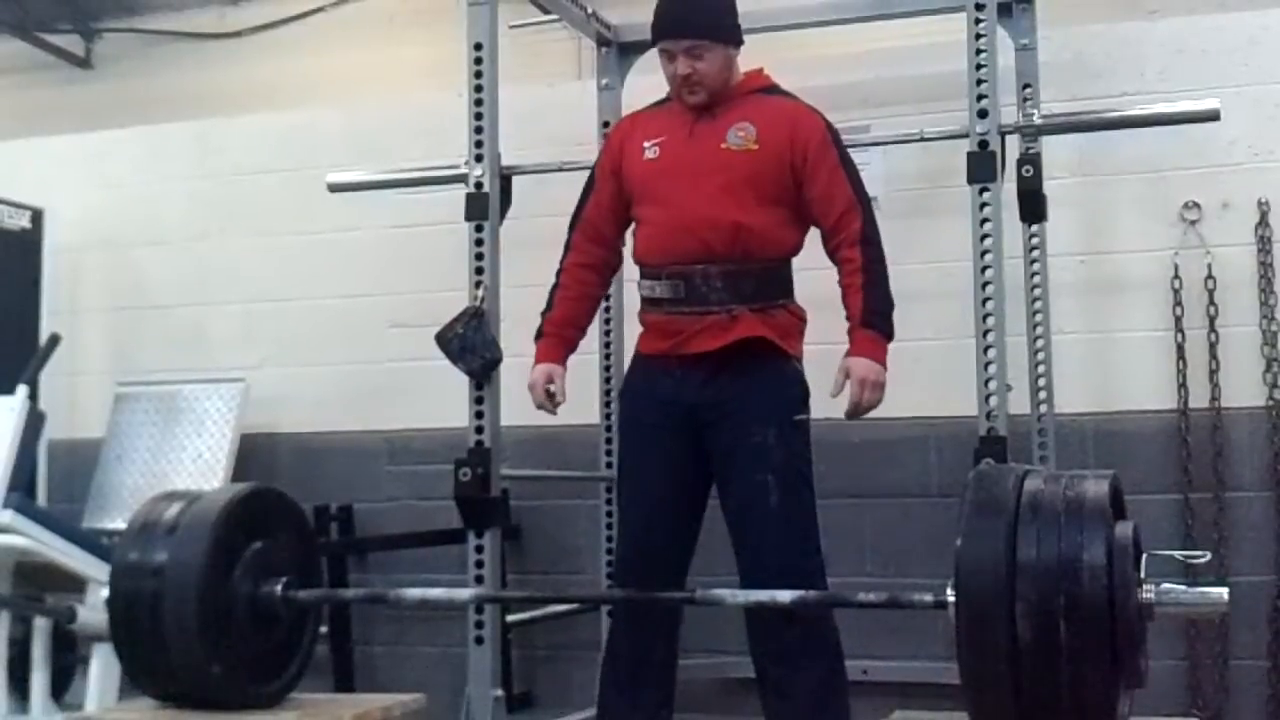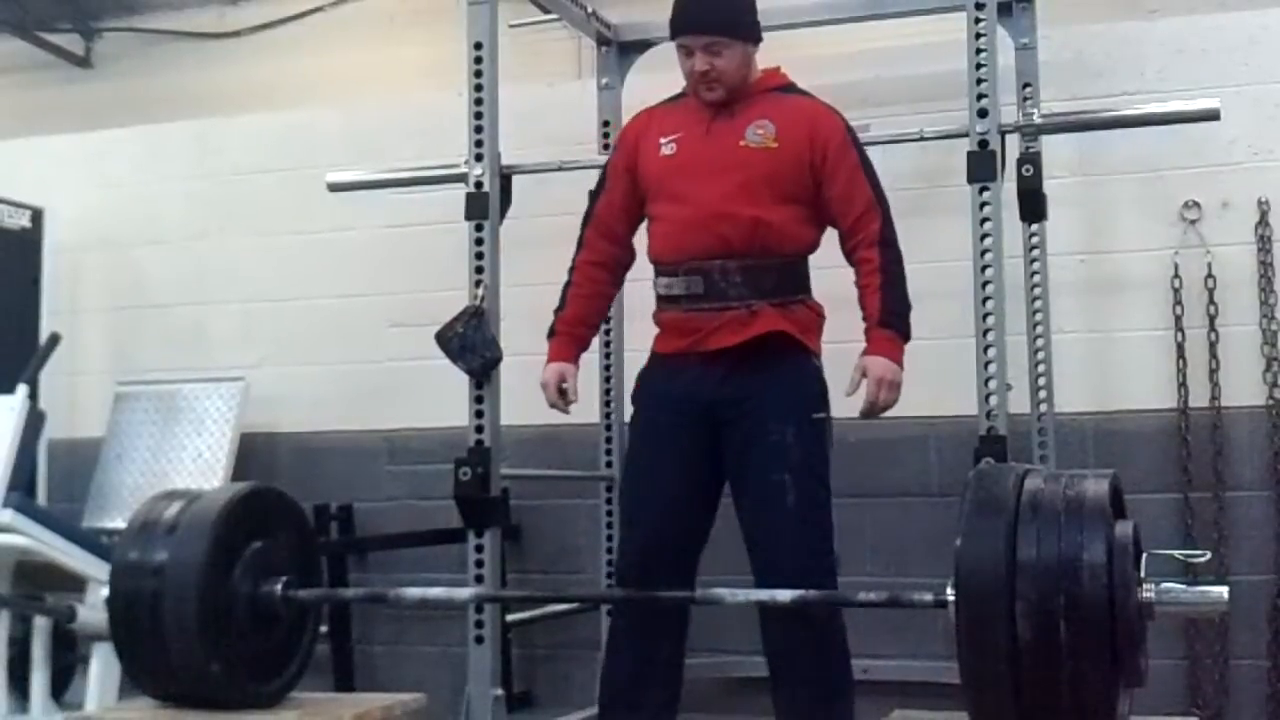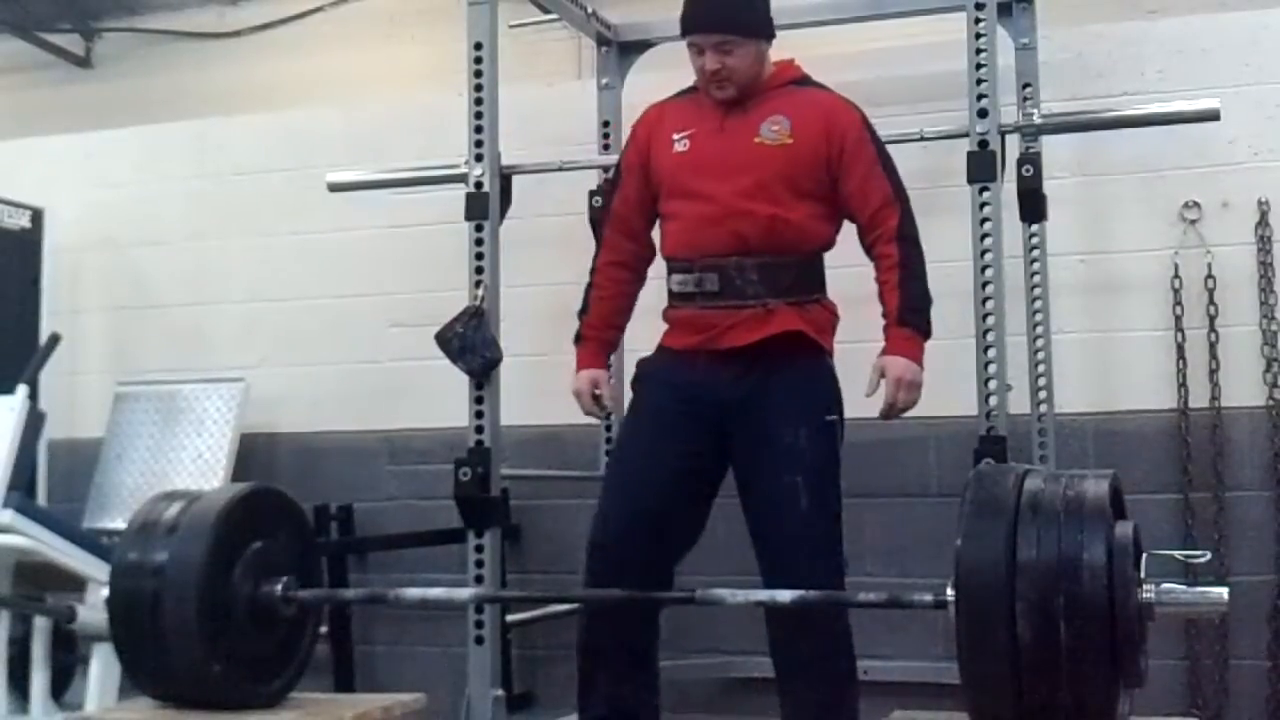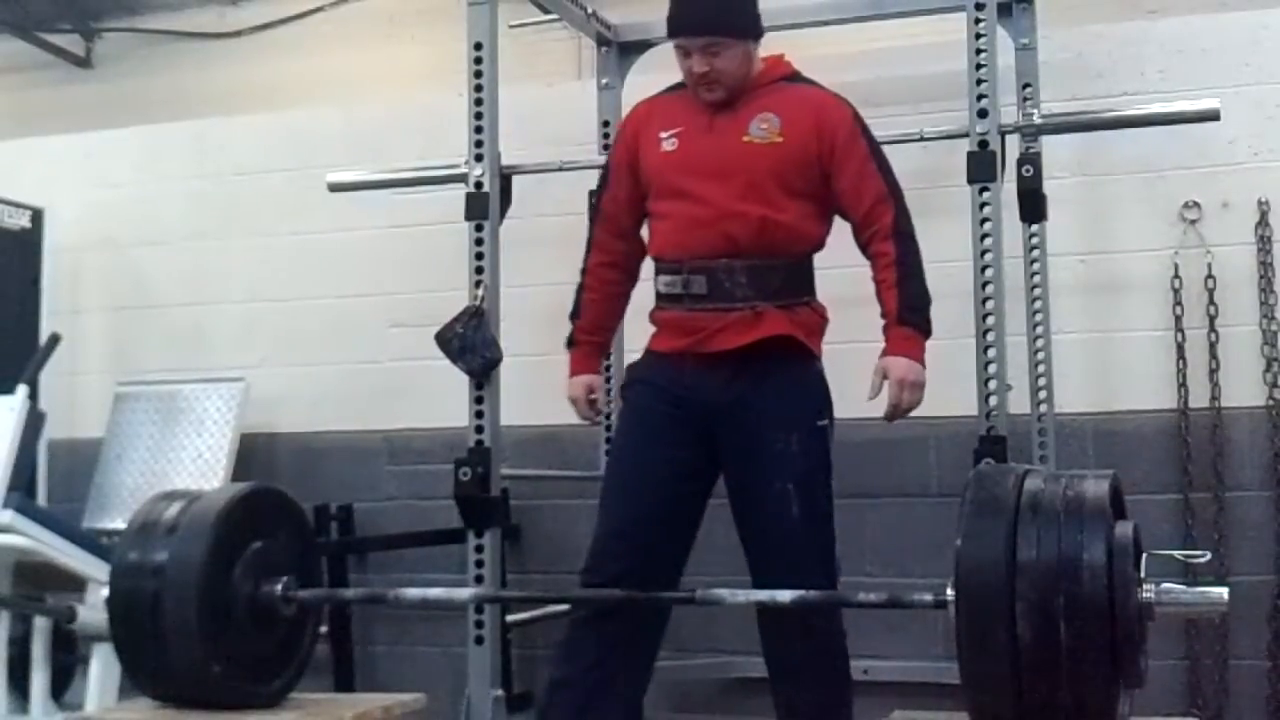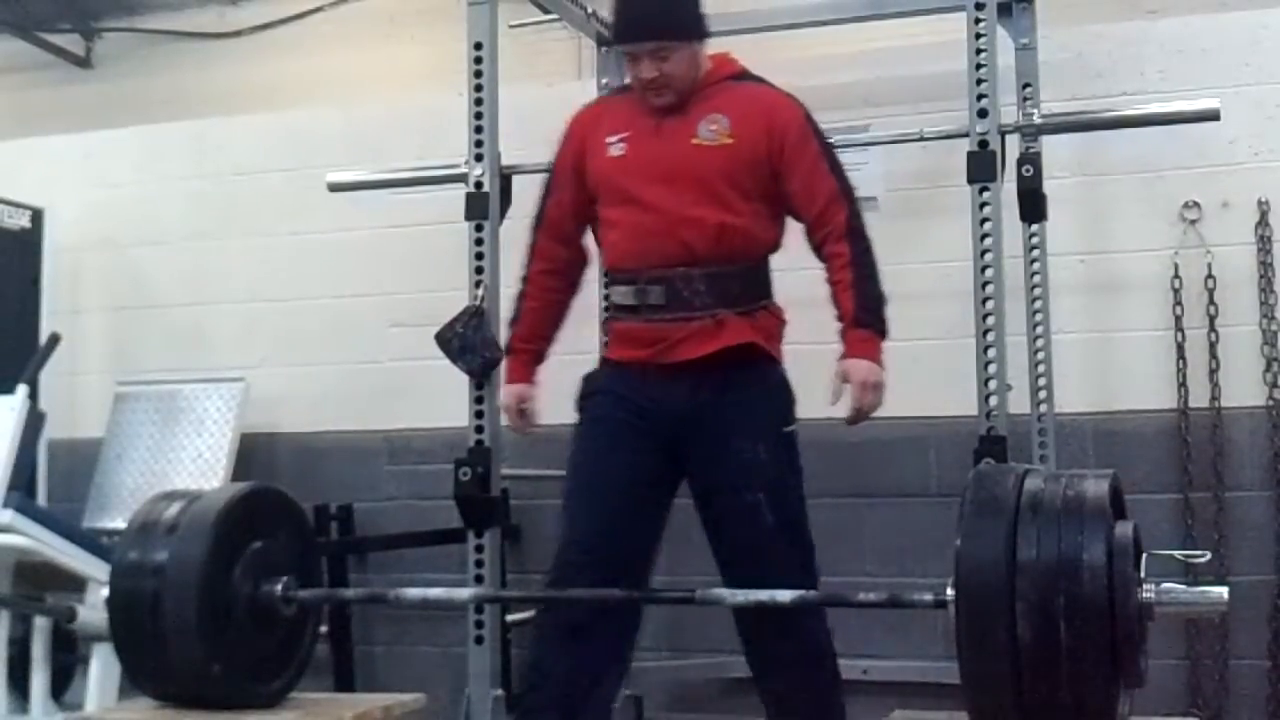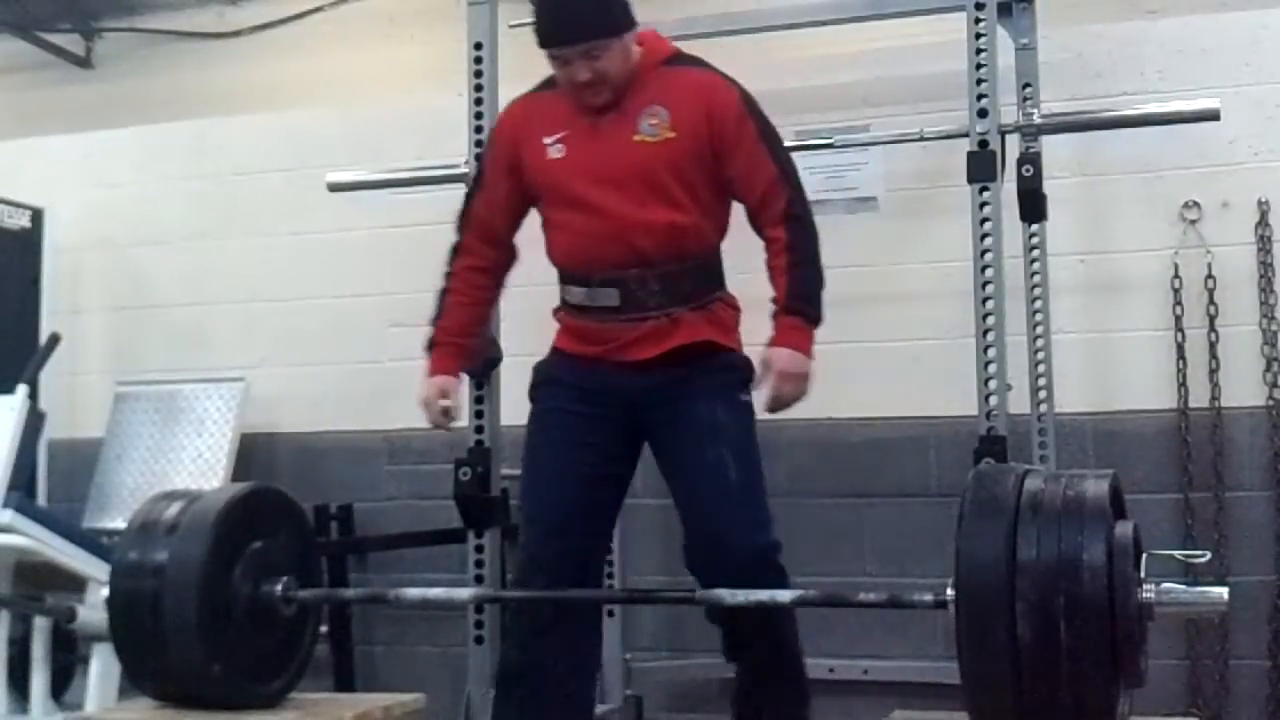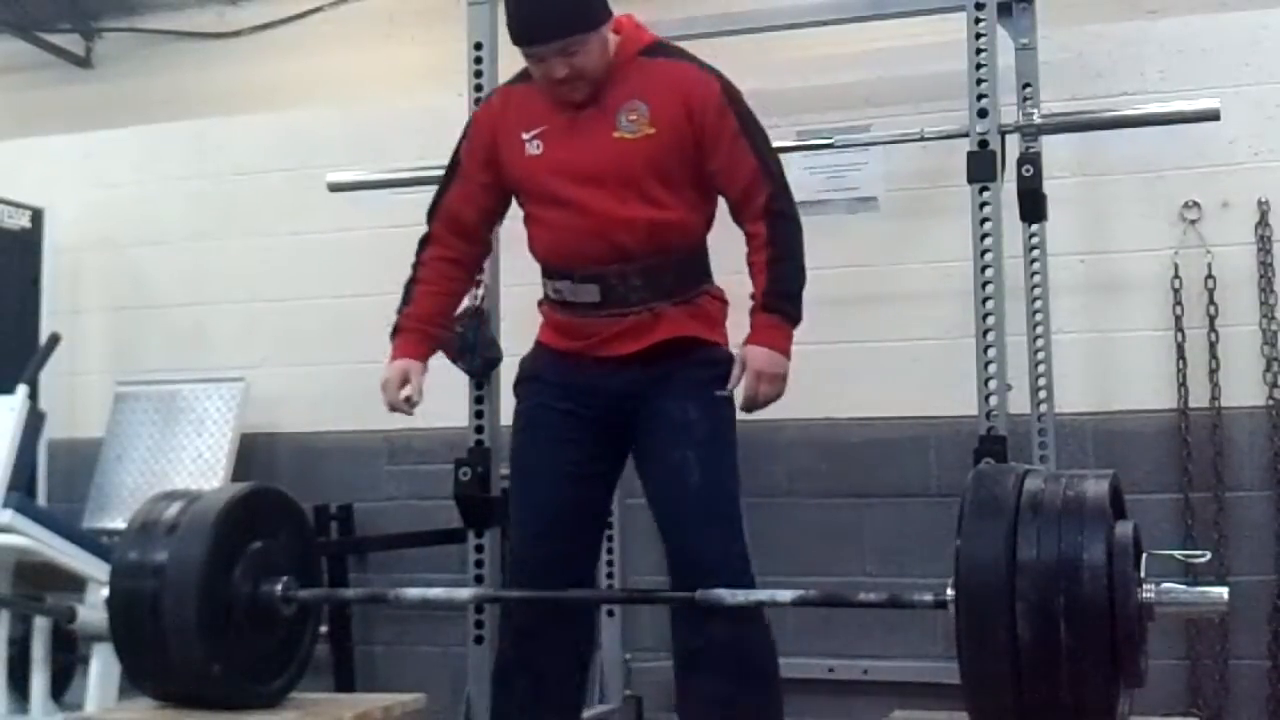
dt=0.2s
person 1, frame 1
left shoulder: (791, 124)
right shoulder: (631, 137)
left elbow: (853, 234)
right elbow: (588, 249)
left wrist: (869, 341)
right wrist: (552, 346)
left hip: (756, 372)
right hip: (658, 377)
left knee: (782, 570)
right knee: (643, 571)
person 1, frame 2
left shoulder: (808, 123)
right shoulder: (646, 132)
left elbow: (869, 234)
right elbow: (601, 247)
left wrist: (886, 340)
right wrist: (564, 346)
left hip: (774, 371)
right hip: (674, 374)
left knee: (794, 572)
right knee: (647, 569)
person 1, frame 3
left shoulder: (825, 117)
right shoulder: (659, 126)
left elbow: (889, 229)
right elbow: (621, 246)
left wrist: (905, 339)
right wrist: (592, 349)
left hip: (786, 370)
right hip: (680, 371)
left knee: (802, 575)
right knee: (620, 553)
person 1, frame 4
left shoulder: (816, 114)
right shoulder: (646, 124)
left elbow: (885, 227)
right elbow: (611, 246)
left wrist: (904, 339)
right wrist: (585, 354)
left hip: (775, 372)
right hip: (668, 374)
left knee: (794, 580)
right knee: (620, 570)
person 1, frame 5
left shoulder: (765, 113)
right shoulder: (593, 129)
left elbow: (836, 227)
right elbow: (553, 253)
left wrist: (862, 341)
right wrist: (521, 362)
left hip: (737, 378)
right hip: (626, 384)
left knee: (774, 581)
right knee: (585, 578)
person 1, frame 6
left shoulder: (704, 95)
right shoulder: (525, 123)
left elbow: (782, 210)
right elbow: (481, 247)
left wrist: (793, 330)
right wrist: (446, 357)
left hip: (694, 364)
right hip: (581, 373)
left knee: (739, 551)
right knee: (550, 576)
person 1, frame 7
left shoulder: (687, 87)
right shoulder: (503, 116)
left elbow: (766, 206)
right elbow: (453, 238)
left wrist: (772, 328)
right wrist: (412, 344)
left hip: (679, 360)
right hip: (565, 369)
left knee: (707, 567)
right knee: (540, 577)
